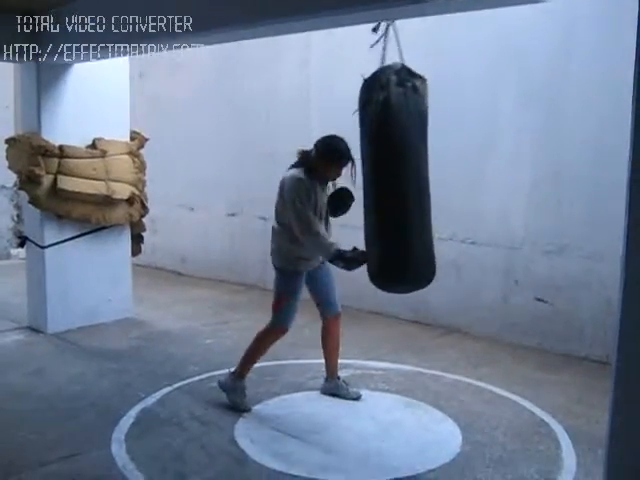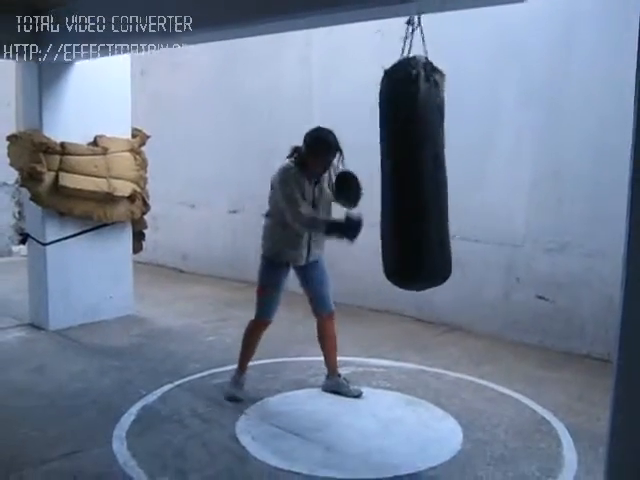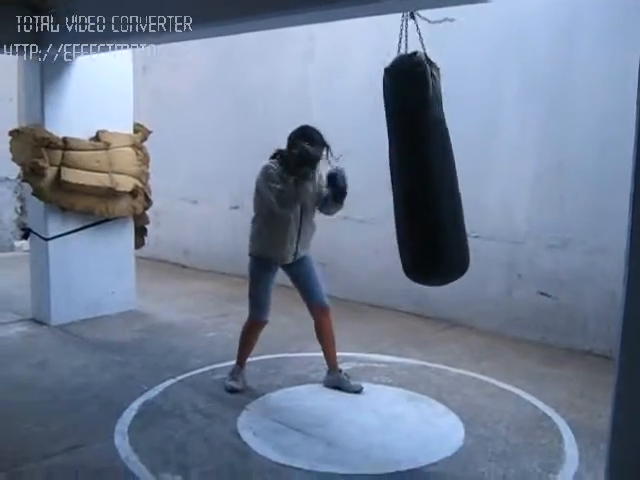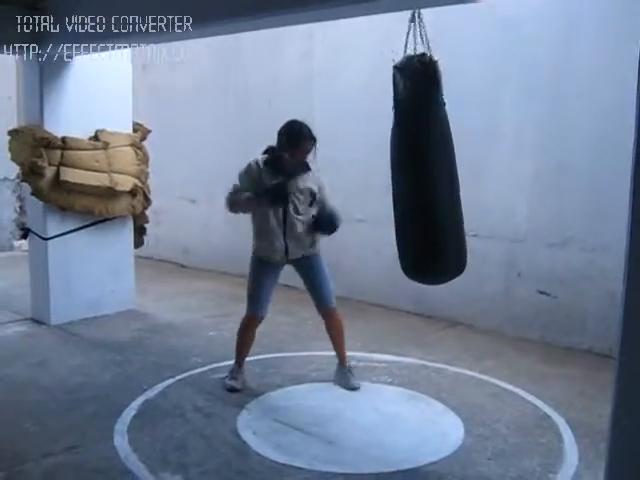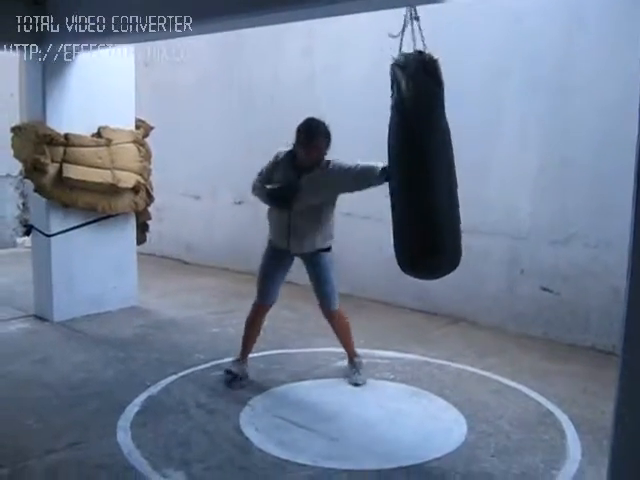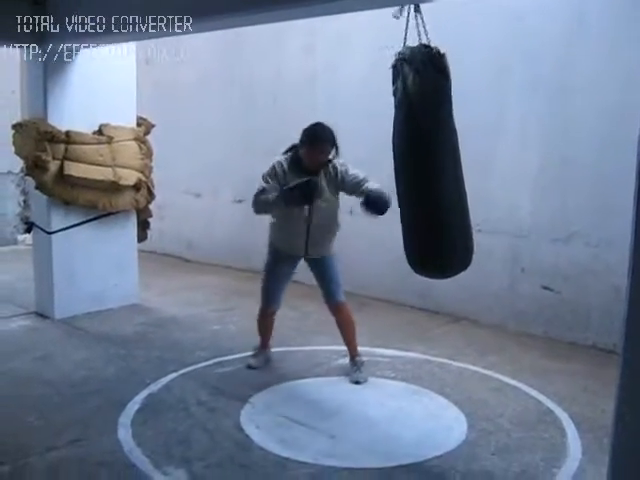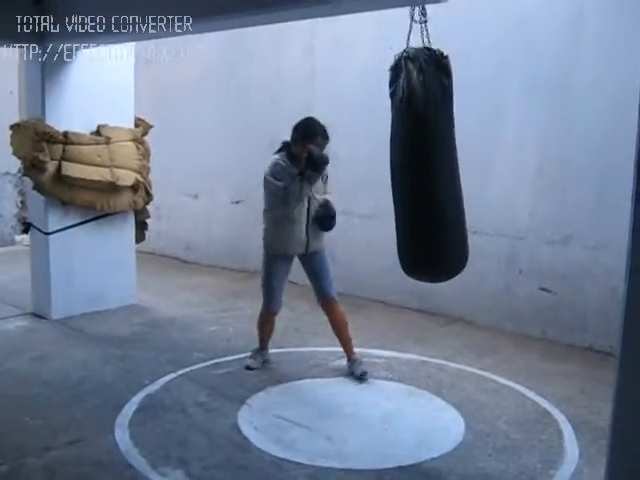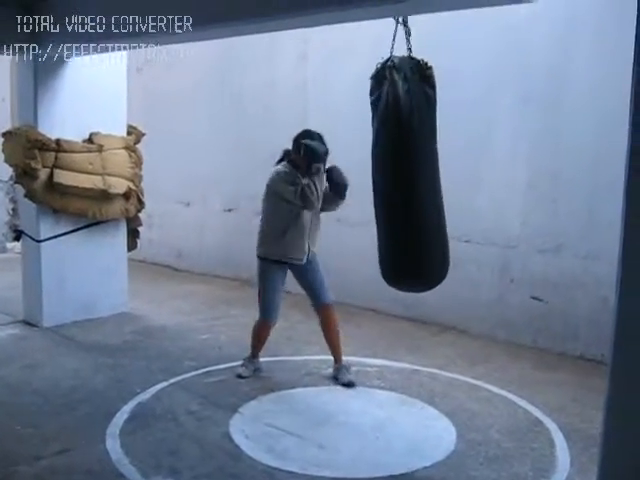
dt=0.2s
person 1, frame 1
left shoulder: (320, 180)
right shoulder: (295, 183)
right elbow: (307, 232)
right wrist: (339, 255)
left hip: (316, 258)
right hip: (291, 260)
left knee: (333, 316)
right knee: (280, 326)
left ankle: (332, 380)
right ankle: (235, 380)
person 1, frame 2
left shoulder: (325, 175)
right shoulder: (286, 173)
left elbow: (338, 204)
right elbow: (298, 218)
left wrist: (347, 194)
right wrist: (335, 227)
left hip: (311, 255)
right hip: (278, 254)
left knee: (326, 314)
right knee: (263, 319)
left ankle: (333, 377)
right ankle: (239, 375)
person 1, frame 3
left shoulder: (311, 174)
right shoulder: (270, 171)
left elbow: (328, 207)
right elbow: (284, 205)
left wrist: (337, 191)
right wrist: (300, 177)
left hip: (298, 252)
right hip: (265, 253)
left knee: (321, 309)
right knee: (258, 319)
left ankle: (334, 373)
right ankle: (238, 369)
person 1, frame 4
left shoulder: (308, 174)
right shoulder: (257, 168)
left elbow: (321, 203)
right elbow: (234, 202)
left wrist: (326, 215)
right wrist: (263, 197)
left hip: (305, 250)
right hip: (267, 253)
left knee: (329, 308)
right knee: (254, 314)
left ankle: (343, 365)
right ankle: (237, 369)
person 1, frame 5
left shoulder: (334, 170)
right shoulder: (280, 162)
left elbow: (366, 173)
right elbow: (258, 186)
left wrist: (389, 171)
right wrist: (271, 195)
left hip: (316, 246)
right hip: (280, 244)
left knee: (331, 309)
right knee: (262, 303)
left ankle: (354, 361)
right ankle: (241, 360)
person 1, frame 6
left shoulder: (336, 169)
right shoulder: (281, 168)
left elbow: (361, 183)
right elbow: (259, 204)
left wrist: (373, 195)
right wrist: (289, 198)
left hip: (321, 247)
right hip: (284, 247)
left knee: (338, 304)
right knee: (268, 306)
left ankle: (356, 359)
right ankle: (263, 348)
person 1, frame 7
left shoulder: (315, 165)
right shoulder: (278, 166)
right elbow: (290, 200)
left wrist: (325, 210)
right wrist: (309, 174)
left hip: (312, 244)
right hip: (279, 246)
left knee: (329, 301)
right knee: (271, 307)
left ankle: (351, 357)
right ankle: (262, 350)
person 1, frame 8
left shoulder: (312, 173)
right shoulder: (282, 175)
left elbow: (325, 205)
right elbow: (308, 200)
left wrist: (337, 190)
right wrist: (314, 170)
left hip: (304, 253)
right hip: (274, 255)
left knee: (326, 307)
right knee: (268, 318)
left ankle: (339, 364)
right ankle: (253, 359)
